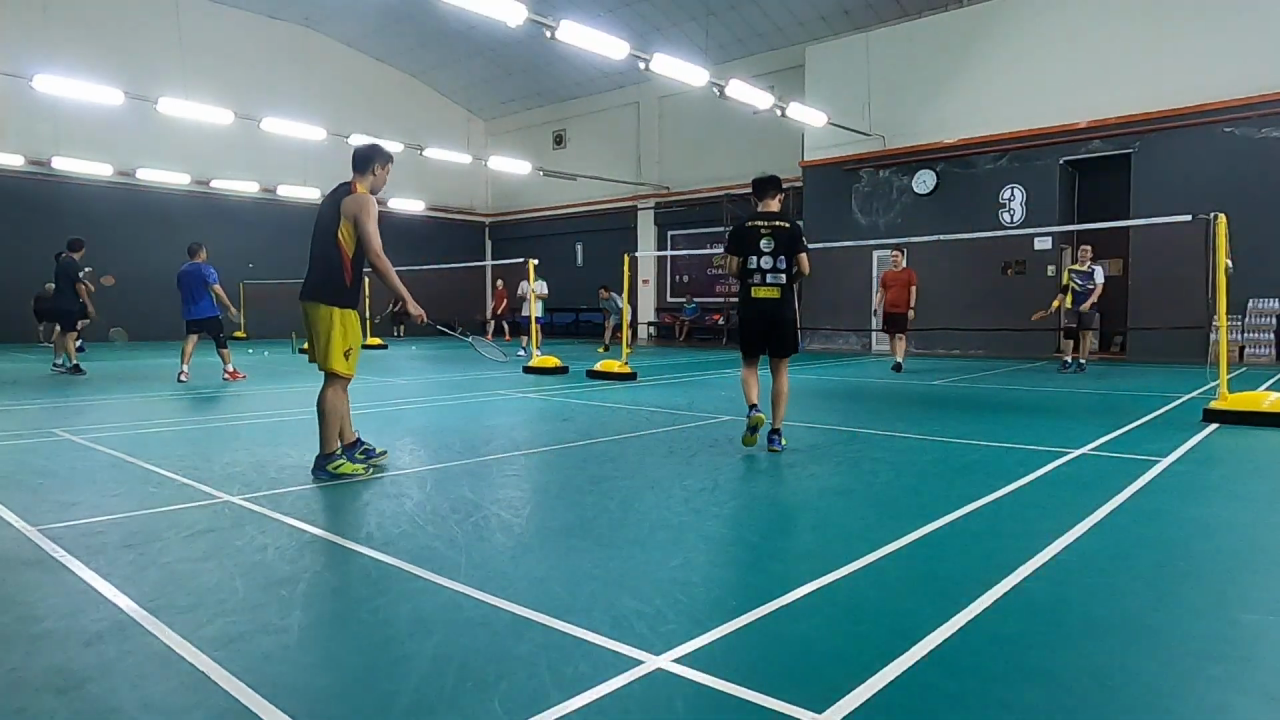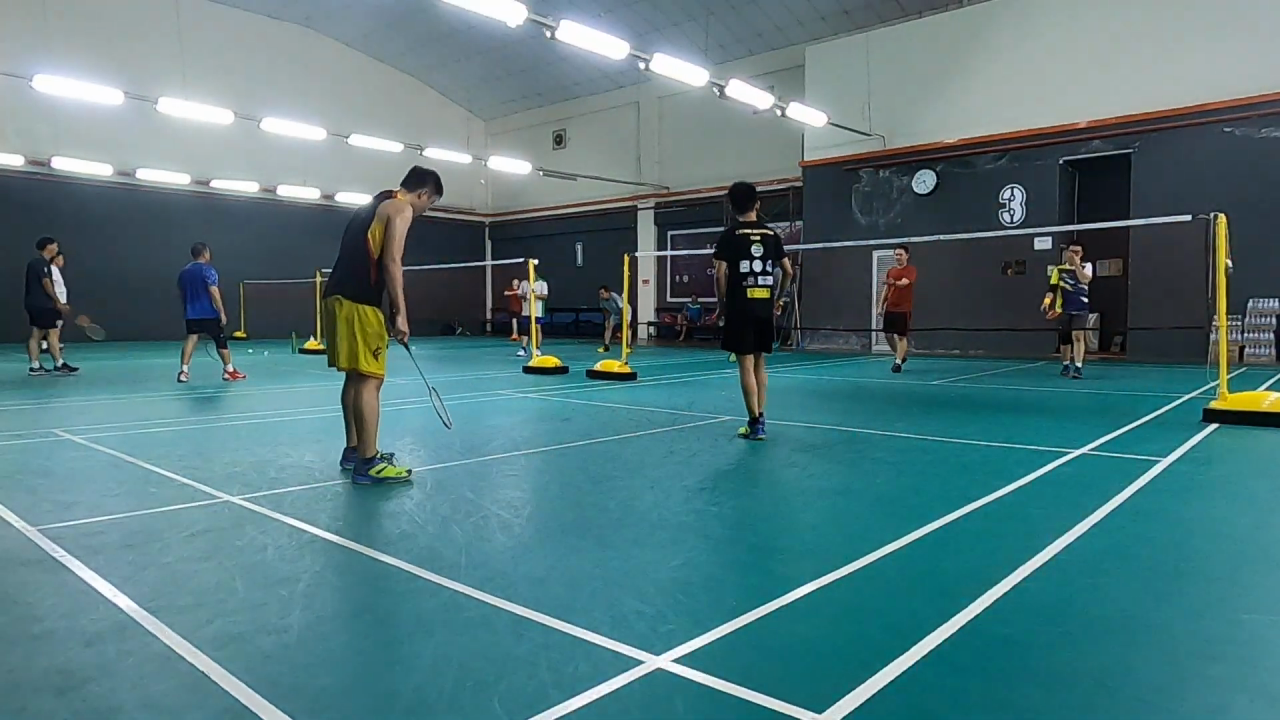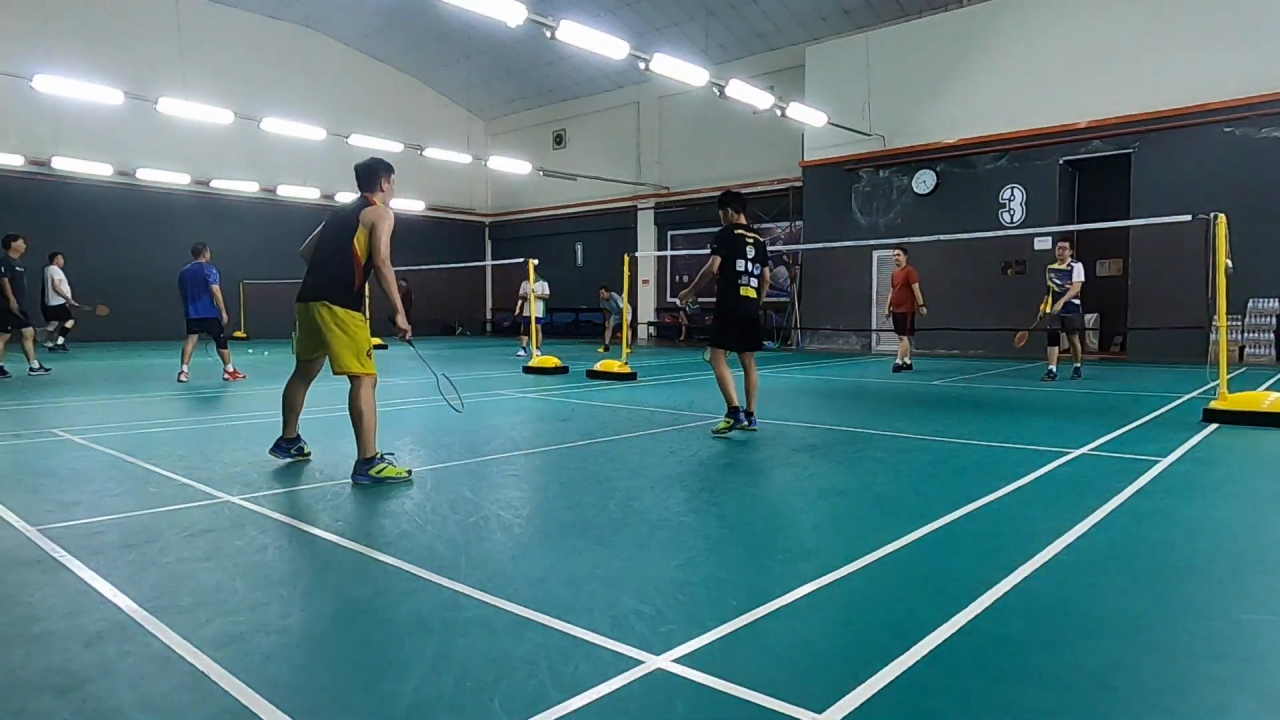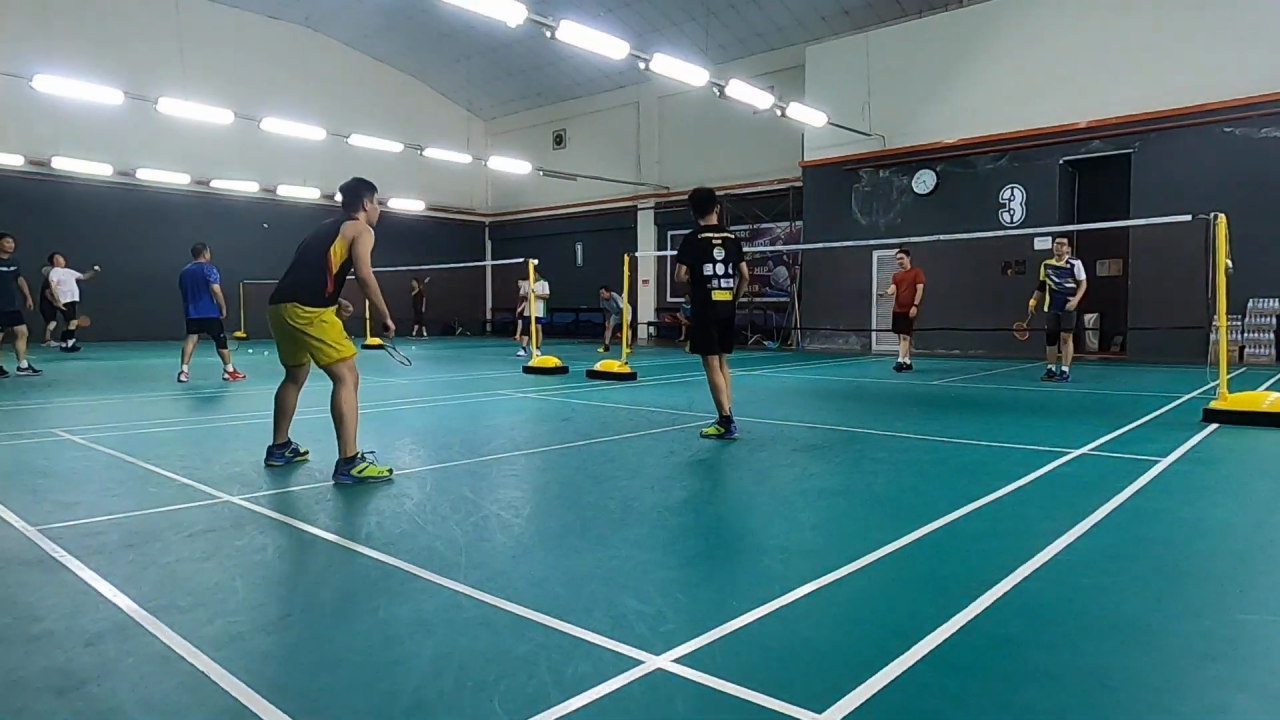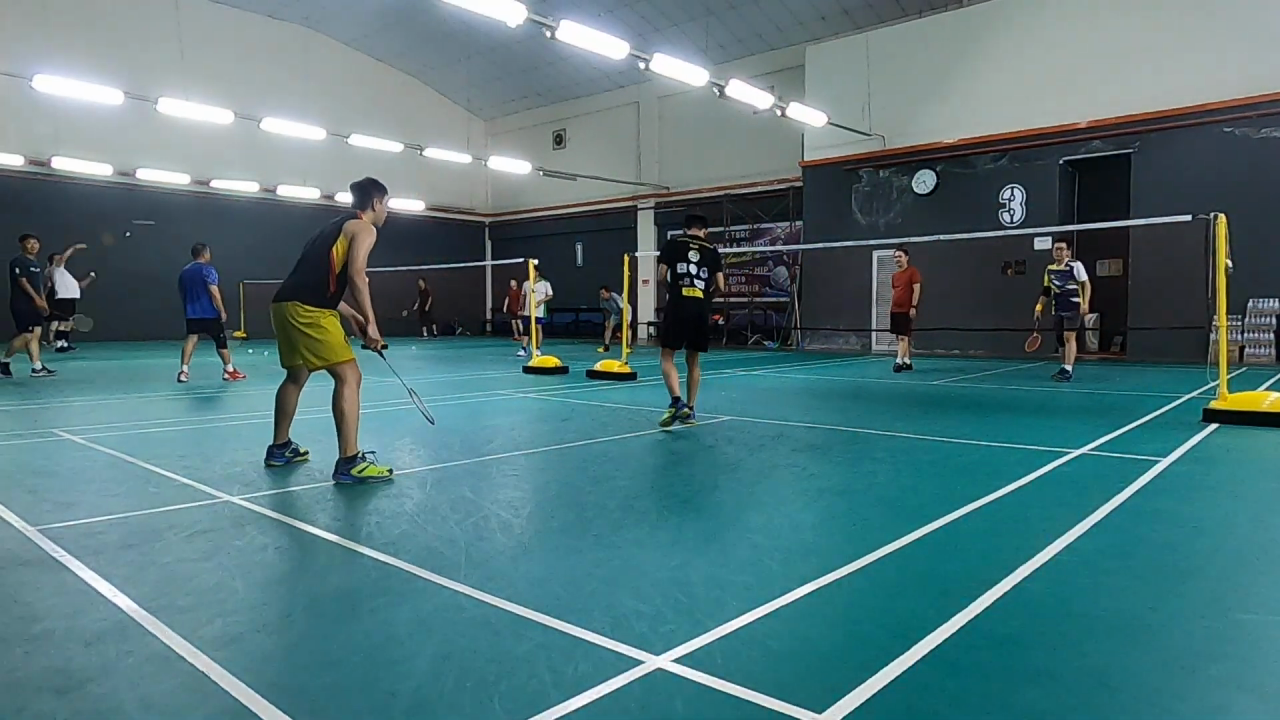
dt=0.7s
person 1, frame 1
left shoulder: (334, 197)
right shoulder: (362, 201)
right elbow: (376, 257)
right wrist: (408, 300)
left hip: (319, 296)
right hip: (335, 301)
left knee: (339, 376)
right knee: (337, 378)
left ankle: (349, 444)
right ankle: (328, 458)
person 1, frame 2
left shoulder: (375, 205)
right shoulder: (401, 208)
right elbow: (391, 261)
right wrist: (400, 313)
left hip: (336, 297)
right hip: (358, 302)
left knee: (356, 377)
right knee: (370, 379)
left ankle: (354, 450)
right ankle: (367, 463)
person 1, frame 3
left shoulder: (341, 213)
right shoulder: (380, 213)
left elbow: (306, 252)
right elbow: (381, 264)
right wrist: (399, 312)
left hip: (309, 300)
right hip: (339, 305)
left knee: (305, 371)
right knee: (364, 378)
left ankle: (288, 440)
right ankle: (368, 463)
person 1, frame 4
left shoulder: (330, 227)
right shoulder: (362, 229)
right elbow: (364, 275)
left wrist: (335, 301)
right wrist: (385, 316)
left hip: (280, 305)
right hip: (305, 309)
left knee: (296, 374)
right knee: (346, 375)
left ankle: (279, 447)
right ankle: (349, 462)
person 1, frame 5
left shoulder: (337, 227)
right shoulder: (364, 228)
right elbow: (356, 274)
left wrist: (352, 316)
right wrist: (371, 322)
left hip: (285, 304)
right hip: (307, 309)
left knee: (297, 375)
right knee: (349, 376)
left ankle: (280, 447)
right ankle: (349, 462)
person 2, frame 1
left shoulder: (742, 228)
right shoulder: (791, 228)
left elbow: (733, 269)
right elbow: (804, 269)
left hip: (751, 306)
right hip: (782, 307)
left knee: (749, 364)
right knee: (779, 370)
left ankle: (753, 409)
right ankle: (776, 434)
person 2, frame 2
left shoulder: (730, 235)
right shoulder: (771, 235)
left elbow: (720, 274)
right elbow: (788, 272)
left wrist: (721, 303)
right wrist: (778, 299)
left hip: (740, 307)
right hip: (765, 306)
left knee: (746, 365)
right knee: (759, 362)
left ankle: (755, 423)
right ankle: (759, 415)
person 2, frame 3
left shoulder: (727, 234)
right shoulder: (759, 240)
left elbow: (712, 268)
right elbow: (765, 279)
left wrist: (691, 290)
left hip: (730, 305)
right hip: (751, 307)
left knee: (718, 359)
right knee: (749, 361)
left ankle: (734, 412)
right ankle: (750, 416)
person 2, frame 4
left shoulder: (692, 239)
right shoulder: (732, 238)
left elbow: (680, 276)
right elbow: (744, 276)
left hip: (705, 309)
right hip: (727, 308)
left knee: (712, 364)
right knee: (722, 362)
left ankle: (726, 421)
right ankle: (726, 412)
person 2, frame 5
left shoulder: (673, 244)
right shoulder: (712, 250)
left elbow: (661, 276)
right elbow: (720, 286)
left hip: (678, 307)
right hip: (702, 309)
left knee: (667, 357)
right knee: (693, 360)
left ankle: (677, 402)
right ankle: (688, 409)
